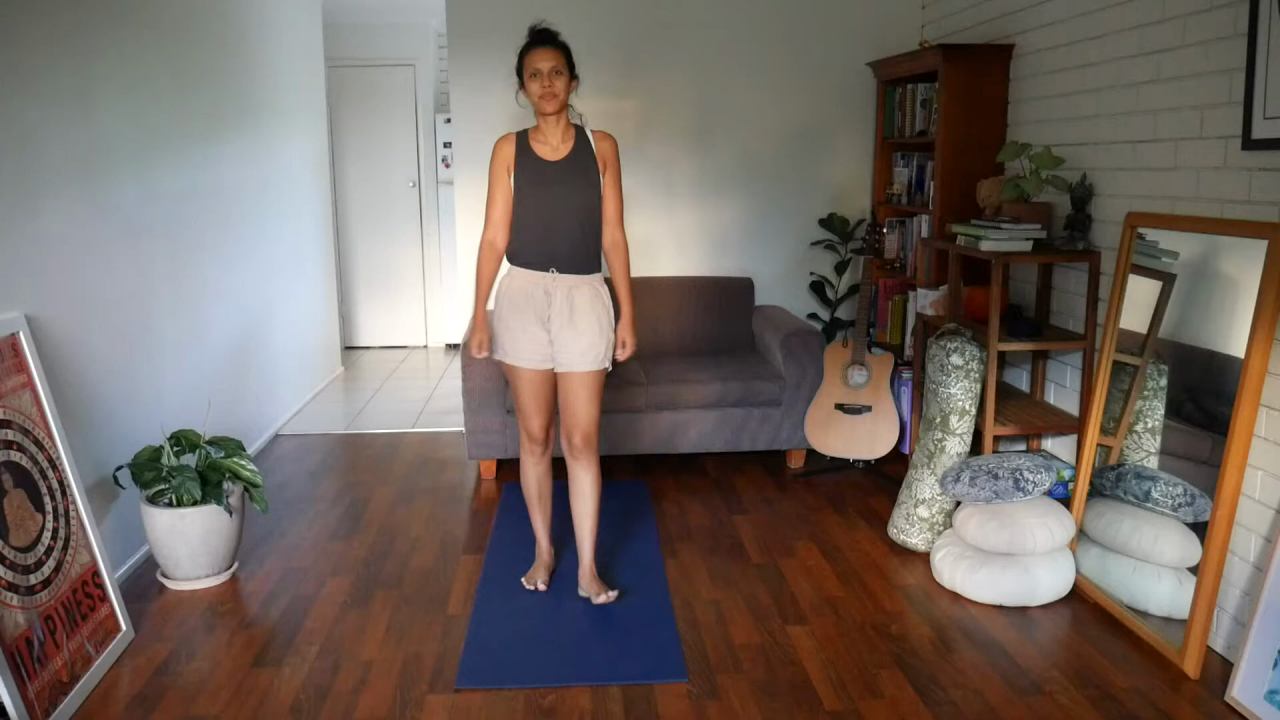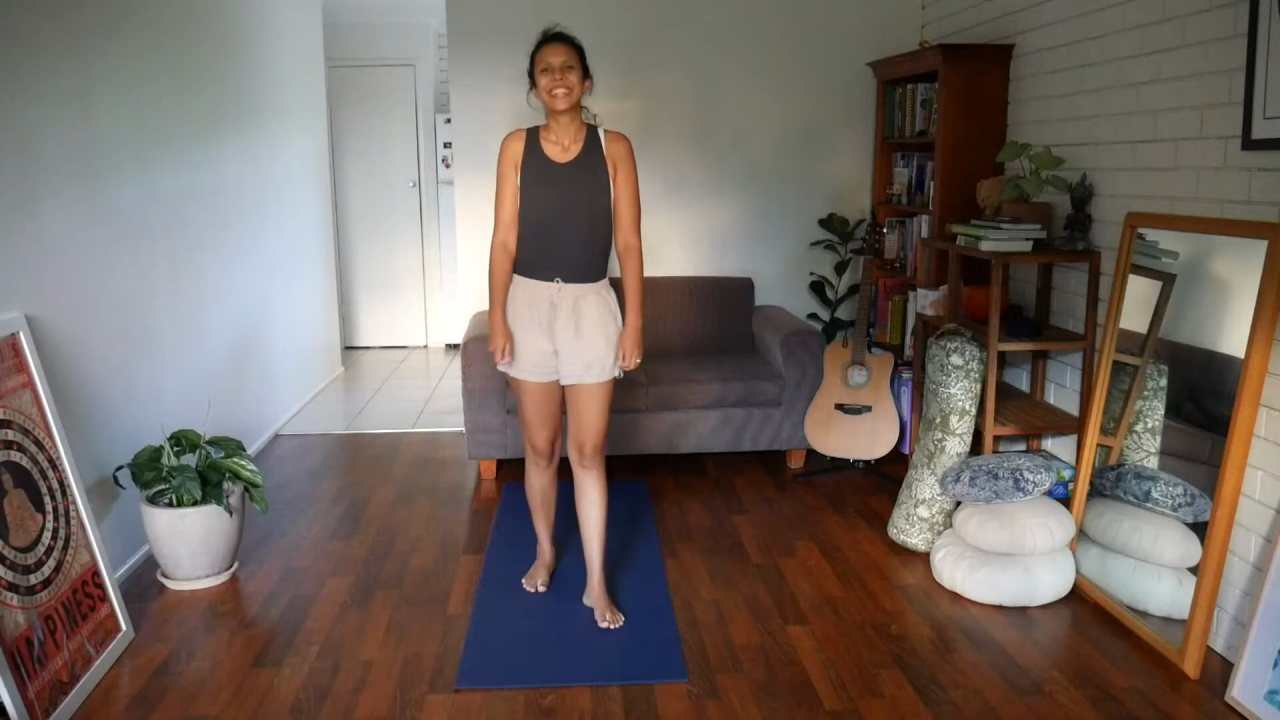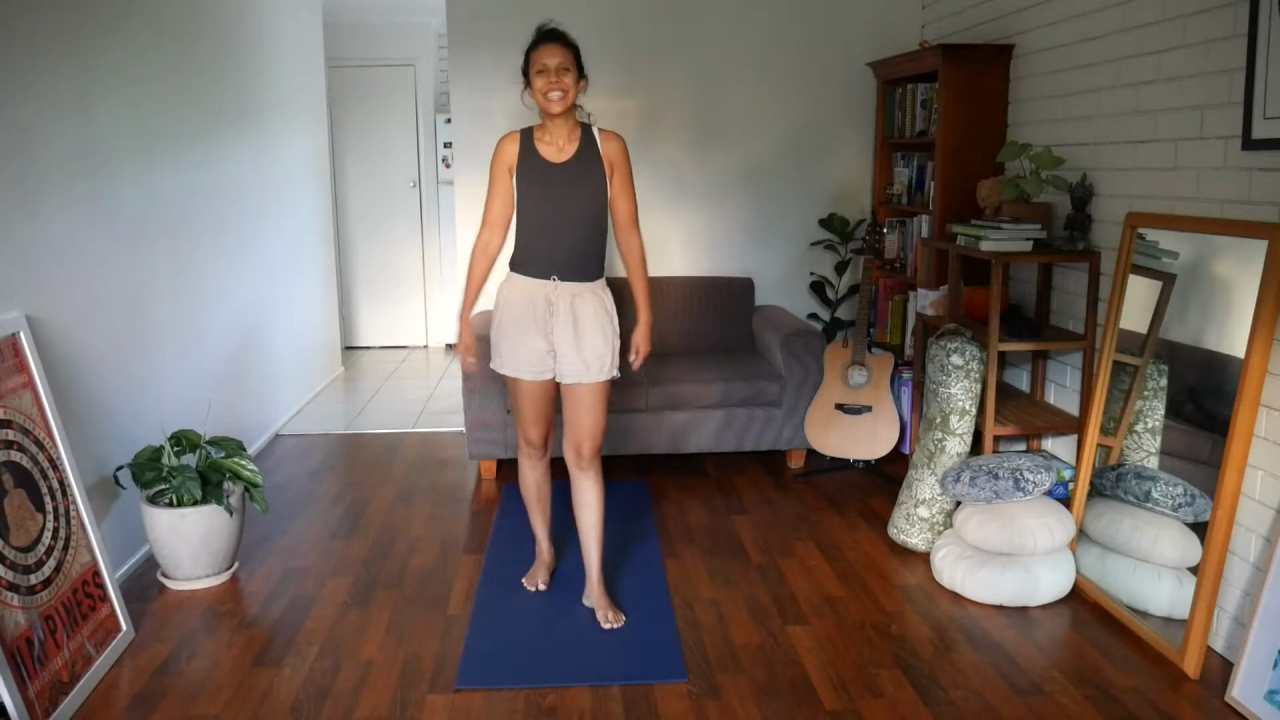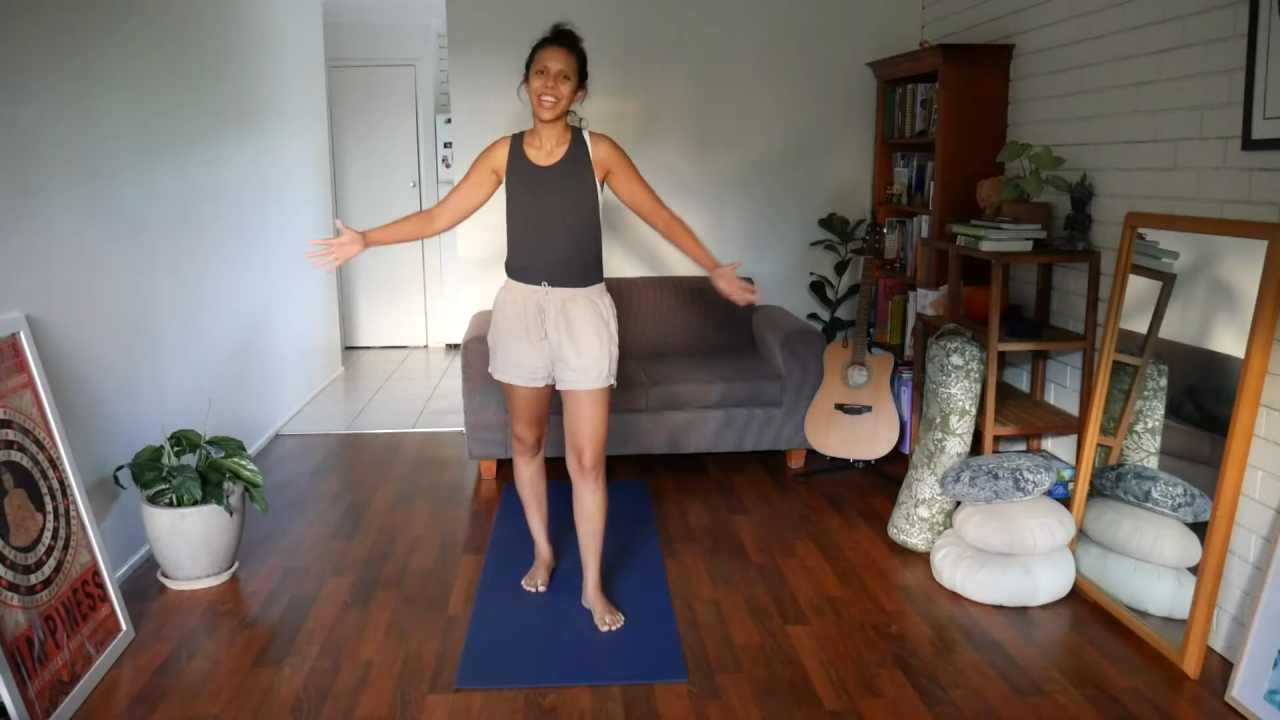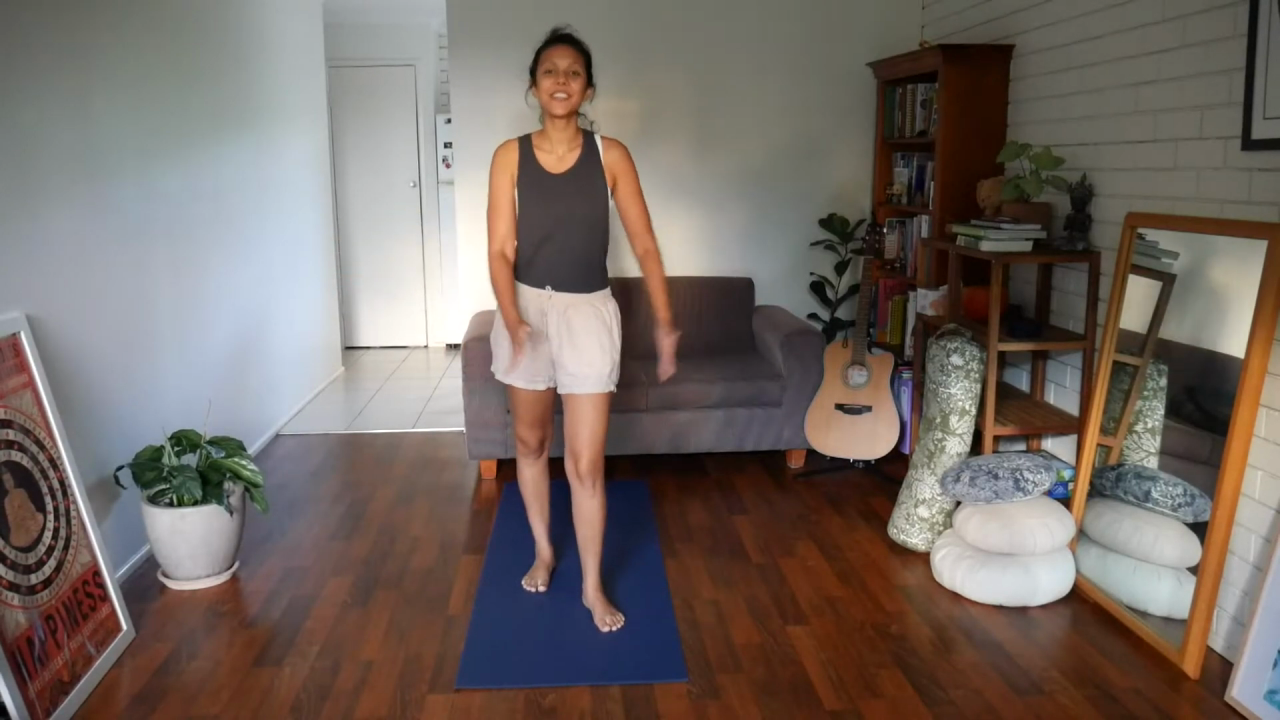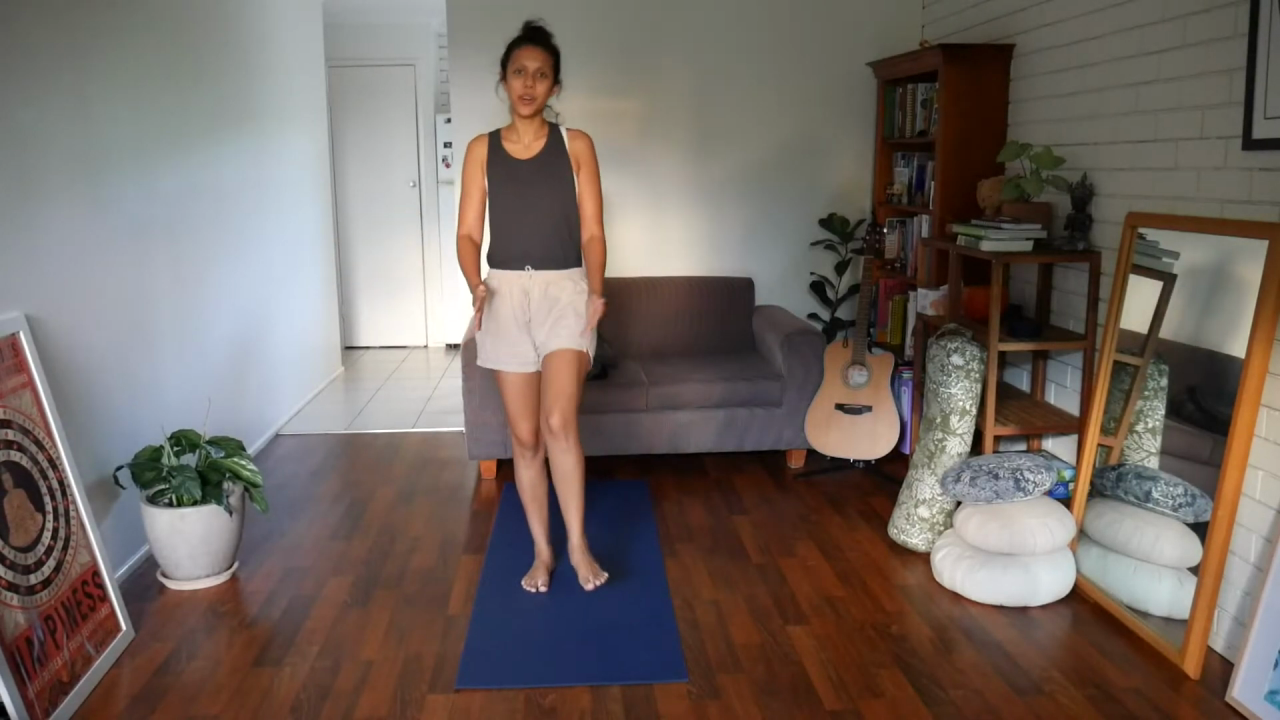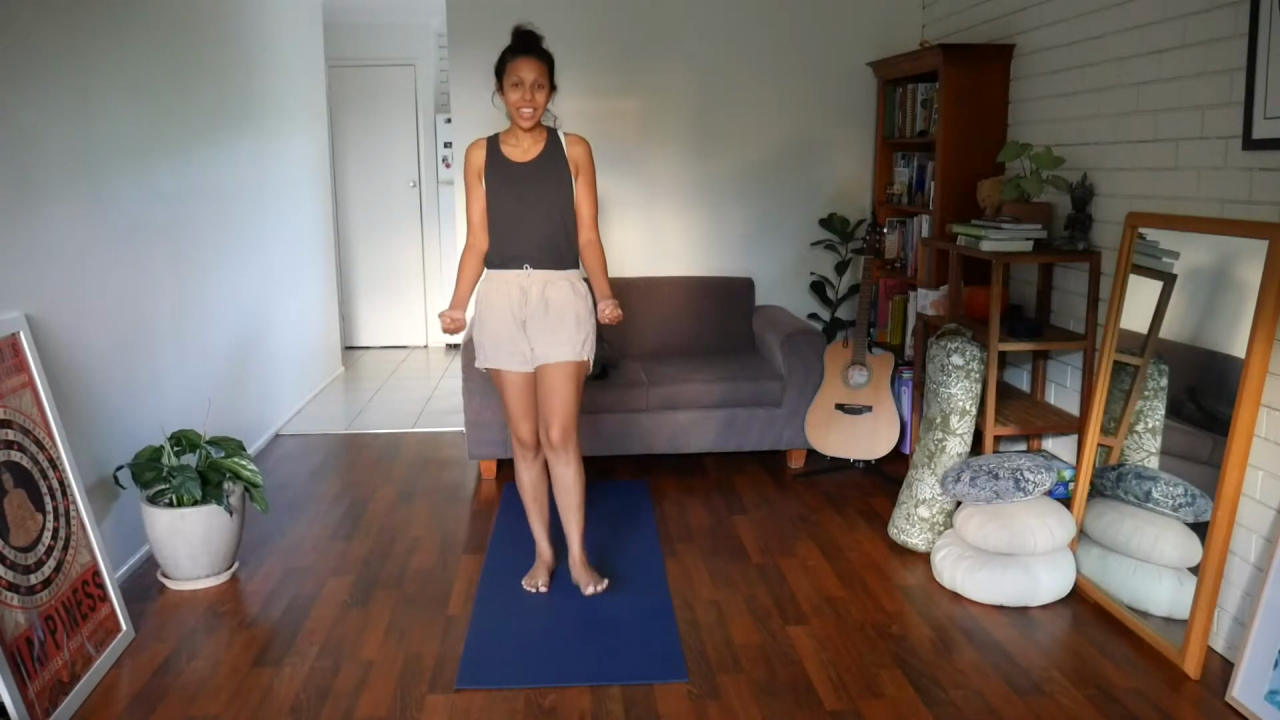
dt=0.7s
person 1, frame 1
left shoulder: (601, 147)
right shoulder: (508, 150)
left elbow: (613, 235)
right elbow: (494, 237)
left wrist: (626, 315)
right wrist: (479, 314)
left hip: (583, 299)
right hip: (523, 298)
left knee: (582, 440)
right knee: (534, 437)
left ankle: (588, 569)
right ankle: (543, 551)
person 1, frame 2
left shoulder: (614, 147)
right shoulder: (516, 146)
left elbow: (629, 240)
right elbow: (504, 239)
left wrist: (634, 321)
right wrist: (497, 317)
left hip: (592, 308)
right hip: (529, 306)
left knee: (588, 452)
right knee: (540, 448)
left ankle: (595, 583)
right ankle: (544, 551)
person 1, frame 3
left shoulder: (608, 146)
right shoulder: (512, 148)
left elbow: (629, 235)
right elbow: (490, 237)
left wrist: (645, 317)
right wrist: (464, 314)
left hip: (587, 304)
right hip: (525, 302)
left knee: (585, 452)
right knee: (533, 442)
left ankle: (595, 583)
right ankle: (544, 550)
person 1, frame 4
left shoulder: (599, 150)
right shoulder: (503, 153)
left elbow: (658, 214)
right elbow: (439, 217)
left wrist: (714, 268)
right wrist: (366, 239)
left hip: (583, 310)
right hip: (521, 309)
left knee: (587, 459)
right knee: (525, 441)
left ankle: (592, 586)
right ankle: (542, 552)
person 1, frame 5
left shoulder: (612, 156)
right shoulder: (510, 156)
left elbow: (643, 243)
right elbow: (501, 251)
left wrist: (663, 321)
right wrist: (511, 315)
left hip: (589, 314)
right hip: (527, 313)
left knee: (586, 464)
right knee: (530, 443)
left ankle: (595, 587)
right ankle: (544, 551)
person 1, frame 6
left shoulder: (576, 145)
right shoulder: (481, 150)
left elbow: (592, 232)
right elbow: (468, 233)
left wrist: (595, 288)
right wrist: (476, 284)
left hip: (565, 292)
right hip: (506, 296)
left knee: (559, 423)
right knee: (525, 436)
left ankle: (578, 544)
right ankle: (542, 550)
person 1, frame 7
left shoulder: (574, 150)
right shoulder: (480, 155)
left elbow: (588, 236)
right elbow: (477, 241)
left wrist: (605, 297)
right wrist: (457, 306)
left hip: (561, 295)
right hip: (501, 298)
left knee: (560, 434)
right knee: (525, 438)
left ankle: (578, 551)
right ankle: (543, 550)
